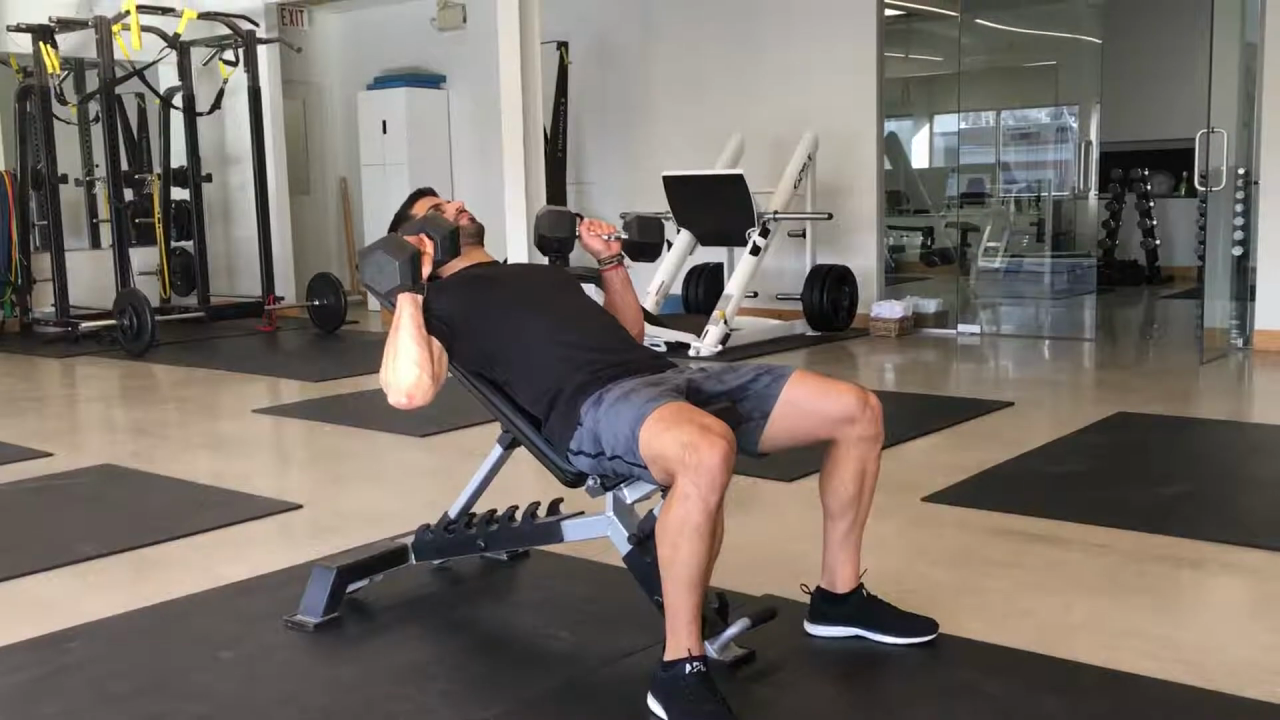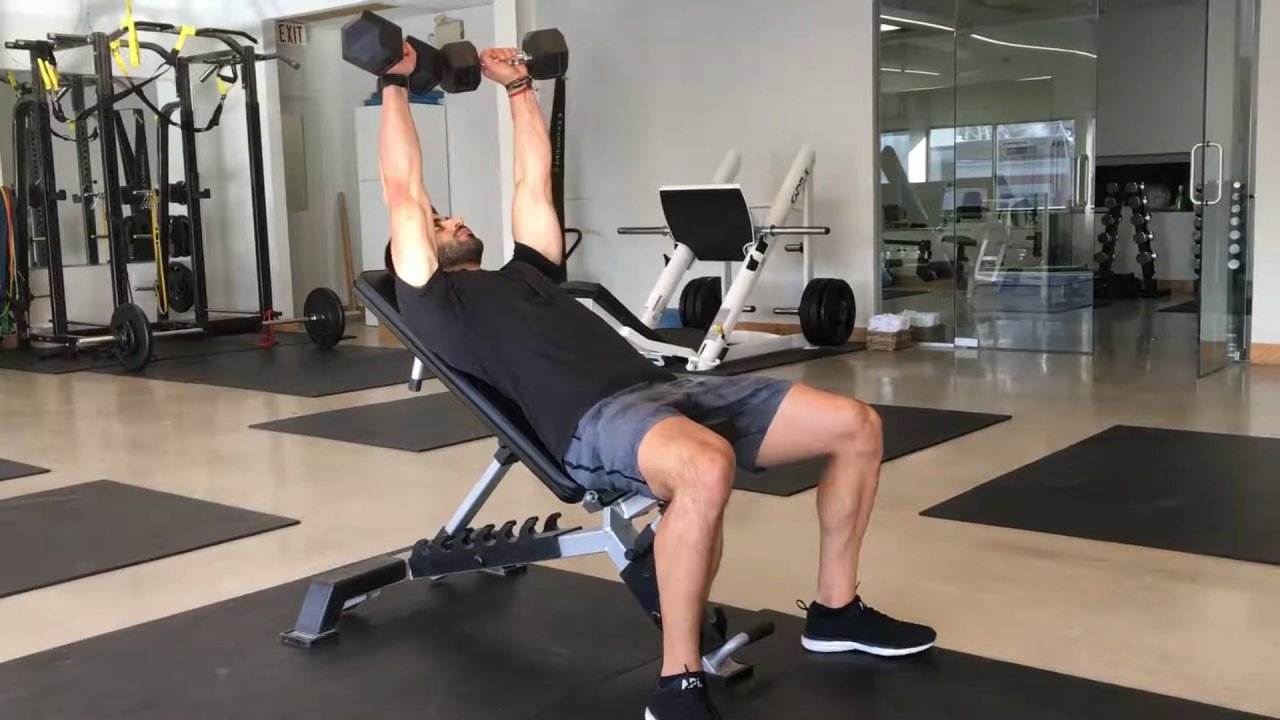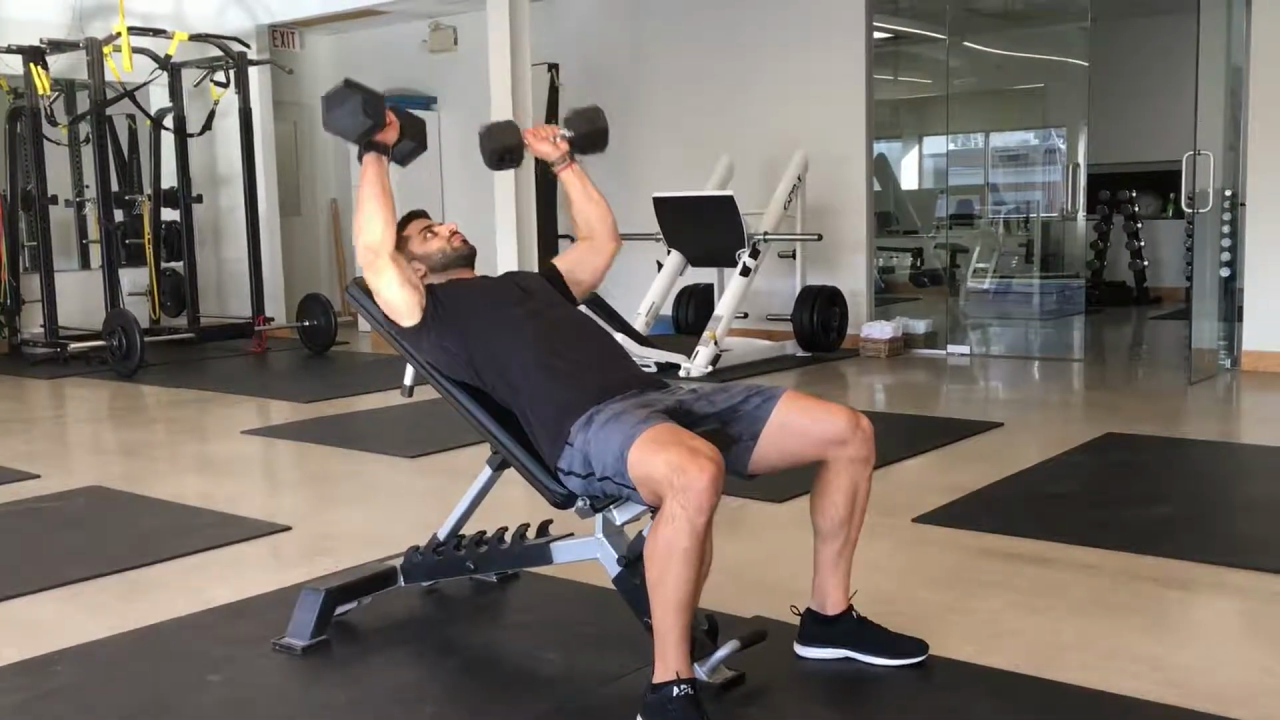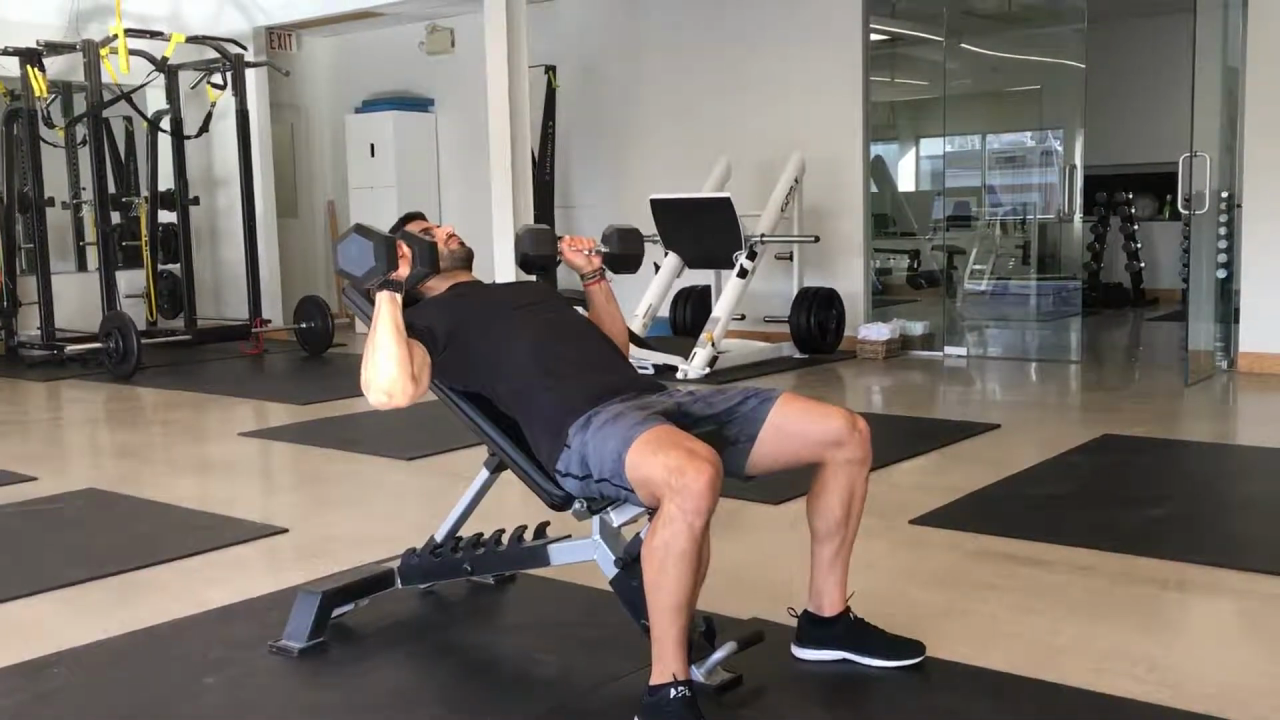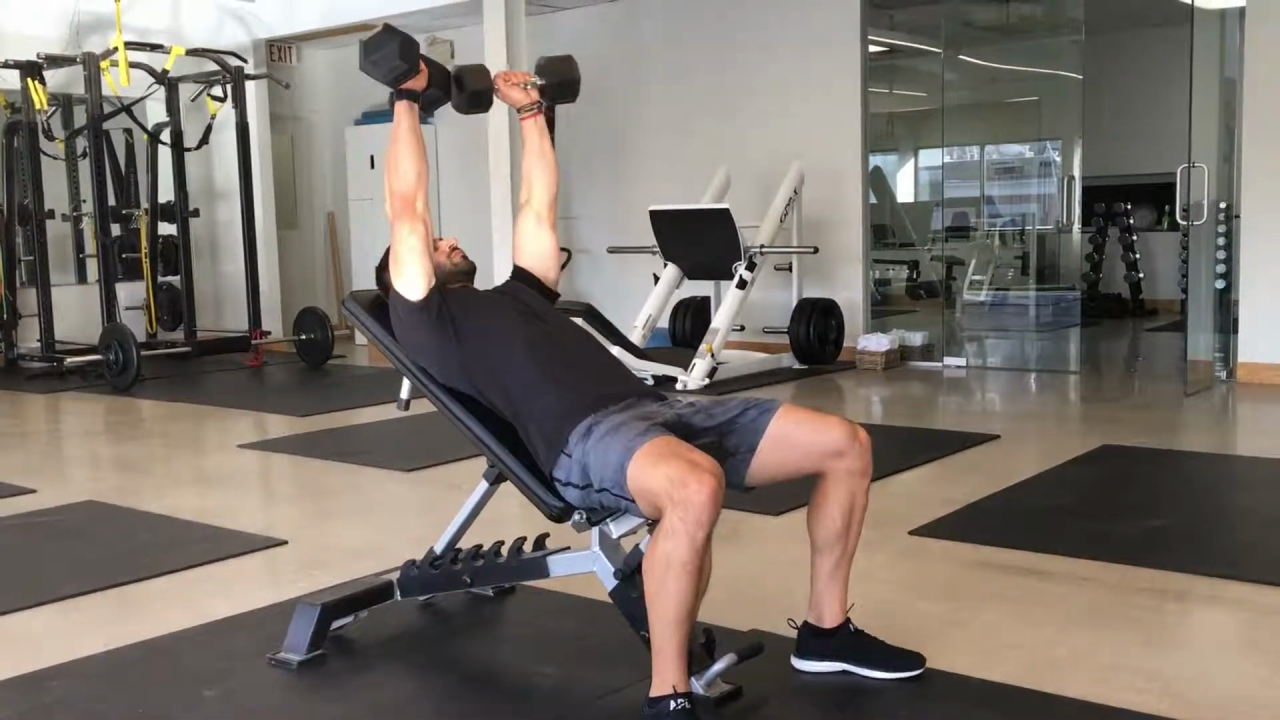
dt=1s
person 1, frame 1
left shoulder: (538, 270)
right shoulder: (444, 299)
right elbow: (408, 392)
left wrist: (611, 263)
right wrist: (409, 288)
left hip: (664, 374)
right hip: (595, 405)
left knee: (857, 411)
right knee: (707, 454)
left ankle: (839, 596)
right ankle: (680, 670)
person 1, frame 2
left shoulder: (527, 271)
right shoulder: (436, 302)
left elbow: (534, 178)
right elbow: (402, 191)
left wrist: (518, 87)
right wrist: (396, 85)
left hip: (662, 386)
right hip: (594, 420)
left knee: (855, 424)
right knee: (706, 469)
left ankle: (836, 609)
person 1, frame 3
left shoulder: (526, 284)
right shoulder: (432, 312)
left elbow: (601, 238)
right elbow: (377, 257)
left wrist: (561, 161)
right wrist: (375, 154)
left hip: (656, 392)
right hip: (586, 427)
left knee: (848, 432)
right knee: (696, 475)
left ankle: (829, 617)
person 1, frame 4
left shoulder: (526, 288)
right shoulder: (430, 318)
right elbow: (388, 392)
left wrist: (593, 277)
right wrist: (390, 288)
left hip: (653, 396)
right hip: (585, 426)
left knee: (845, 434)
right knee: (693, 478)
left ankle: (826, 619)
person 1, frame 5
left shoulder: (518, 293)
right shoulder: (429, 320)
left elbow: (539, 204)
right elbow: (405, 210)
left wrist: (529, 111)
right wrist: (407, 102)
left hip: (653, 408)
right hip: (584, 439)
left knee: (845, 445)
right knee: (696, 490)
left ankle: (826, 630)
